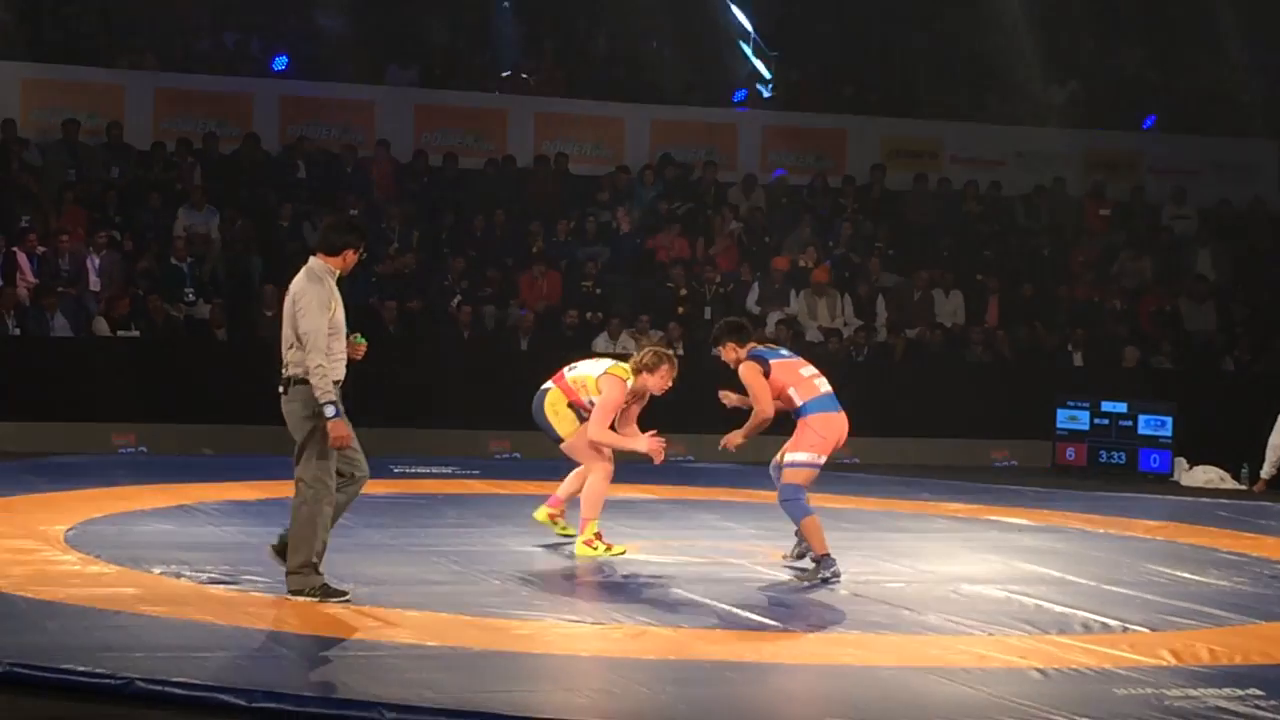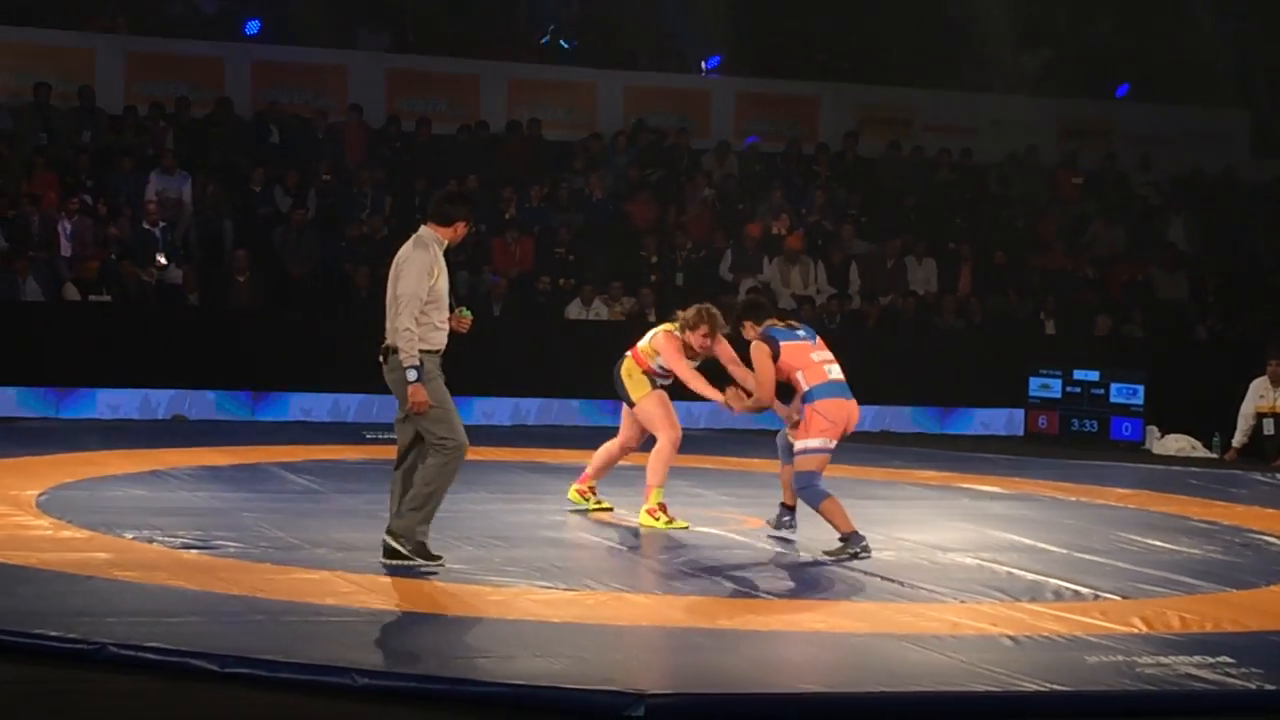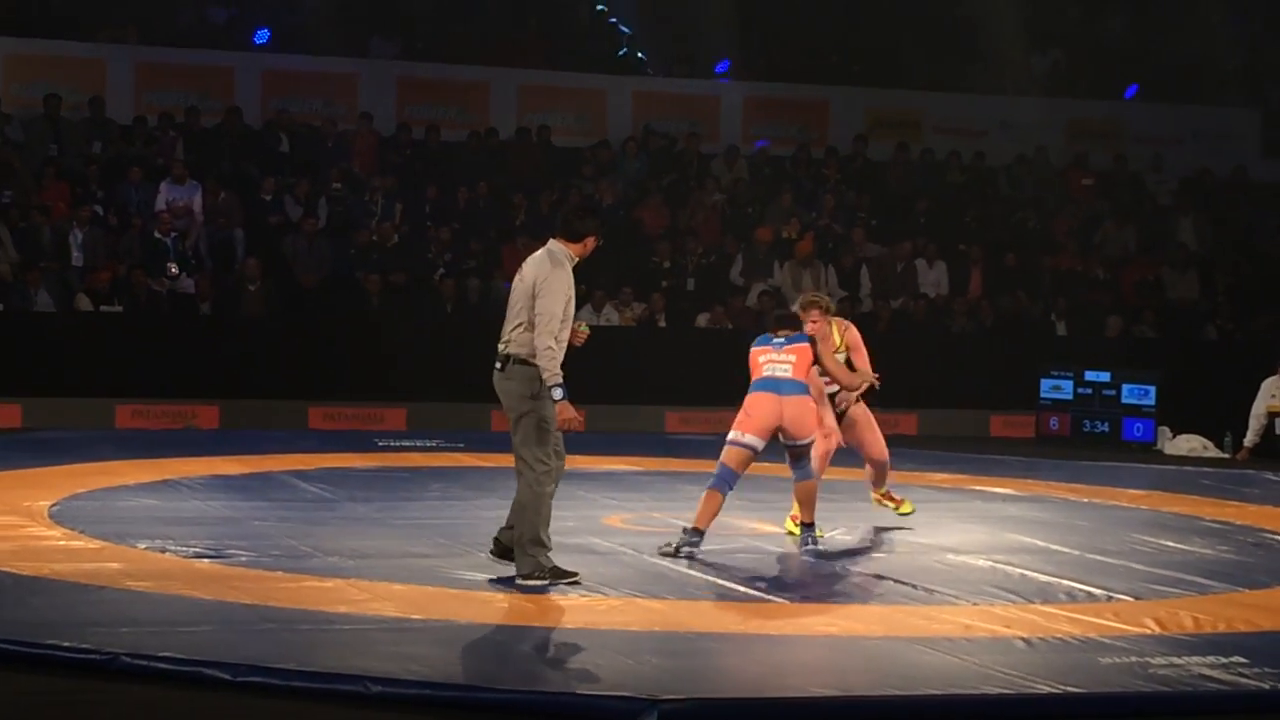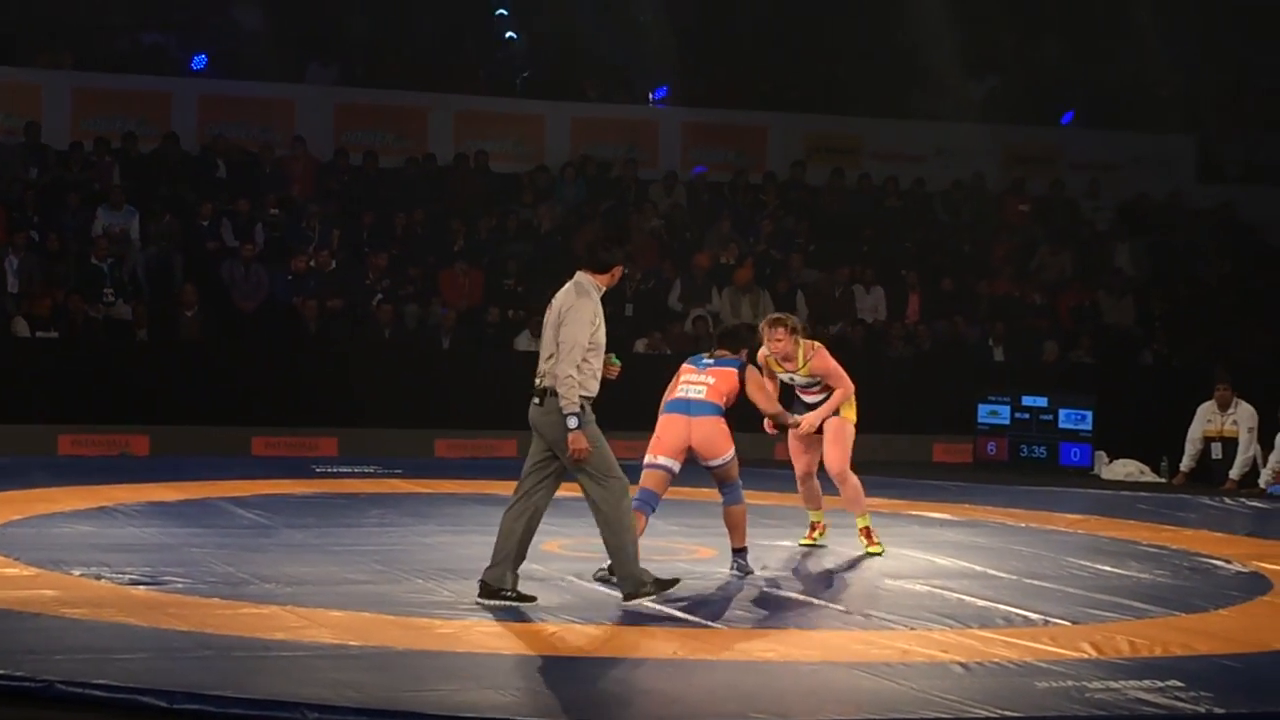
dt=0.7s
person 1, frame 1
left shoulder: (320, 281)
right shoulder: (313, 287)
right elbow: (313, 357)
left wrist: (343, 349)
right wrist: (333, 414)
left hip: (317, 395)
right hip: (310, 395)
left knee: (354, 472)
right knee: (315, 487)
left ankle: (294, 543)
right ankle: (303, 578)
person 1, frame 2
left shoulder: (428, 252)
right shoulder: (420, 255)
right elbow: (404, 321)
left wrist: (447, 322)
right wrist: (415, 379)
left hip: (419, 364)
right hip: (414, 365)
left knee: (414, 454)
right knee: (451, 445)
left ankle: (404, 537)
right ankle: (405, 528)
person 1, frame 3
left shoulder: (541, 260)
right shoulder: (556, 272)
right elbow: (544, 342)
left wrist: (566, 332)
right wrist: (560, 398)
left hip: (517, 371)
right hip: (526, 375)
left knee: (549, 460)
right knee: (538, 468)
left ankle: (512, 539)
right ankle: (532, 563)
person 1, frame 4
left shoulder: (570, 294)
right shoulder: (583, 302)
right elbow: (567, 369)
left wrist: (599, 368)
right wrist: (575, 428)
left hip: (547, 407)
right hip: (564, 407)
left knee: (531, 495)
right knee: (612, 489)
left ankle: (497, 582)
right ankle: (633, 580)
person 2, frame 1
left shoulder: (748, 366)
right shoulder: (775, 353)
left elbow: (765, 413)
left wrist: (742, 434)
right wrist: (743, 402)
left hip: (817, 422)
right hip: (834, 418)
left knee: (790, 495)
right knee: (779, 469)
left ankle: (827, 564)
right ankle: (806, 539)
person 2, frame 2
left shoulder: (760, 345)
right shoulder: (803, 329)
left elbow: (765, 399)
left wrist: (742, 405)
right wrist: (796, 405)
left hip: (824, 408)
right hip: (846, 404)
left knee: (806, 485)
right knee: (788, 440)
left ankle: (855, 540)
right ankle: (786, 515)
person 2, frame 3
left shoulder: (757, 344)
right shoulder: (811, 343)
right elbow: (850, 382)
right wrist: (865, 376)
left hip: (761, 402)
right hip: (800, 405)
left knee: (724, 476)
right knee: (801, 464)
left ankle: (693, 537)
right ankle: (808, 532)
person 2, frame 4
left shoulder: (688, 363)
right shoulder: (744, 369)
right elbow: (769, 407)
right wrist: (787, 419)
left hip: (670, 421)
right hip: (709, 424)
left knee: (644, 499)
right knee: (731, 489)
right ankle: (739, 558)
person 3, frame 1
left shoulder: (641, 390)
right shoulder: (617, 386)
left elbow: (625, 426)
right elbow: (595, 432)
left wrist: (648, 444)
right wrist: (638, 445)
left hip: (564, 405)
right hip: (554, 403)
left knee: (601, 462)
right knee: (602, 467)
left ankle: (553, 508)
right ankle: (587, 539)
person 3, frame 2
left shoulder: (711, 339)
right shoulder: (668, 339)
left elbow: (738, 370)
right elbow: (689, 377)
right wrist: (721, 397)
left hip: (657, 377)
right hip: (635, 372)
left knee: (628, 440)
right knee: (671, 435)
left ankle: (582, 488)
right ankle: (651, 508)
person 3, frame 3
left shoulder: (845, 330)
left elbow: (864, 372)
left wrist: (851, 391)
left hip: (842, 394)
left knee: (879, 456)
right knee: (824, 448)
left ankle: (880, 492)
right ankle: (797, 515)
person 3, frame 4
left shoulder: (815, 356)
right shoulder: (765, 356)
left elbow: (846, 388)
left wrist: (817, 415)
left hip: (837, 402)
right hip: (804, 404)
left knee: (837, 470)
right knee: (803, 474)
left ankle: (866, 530)
right ankle: (816, 524)
